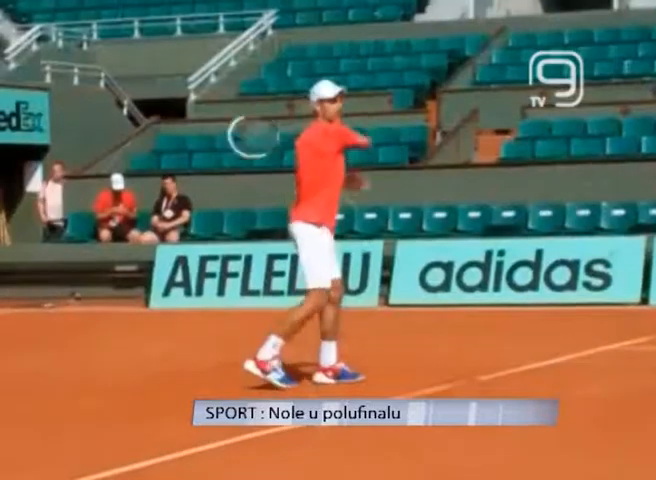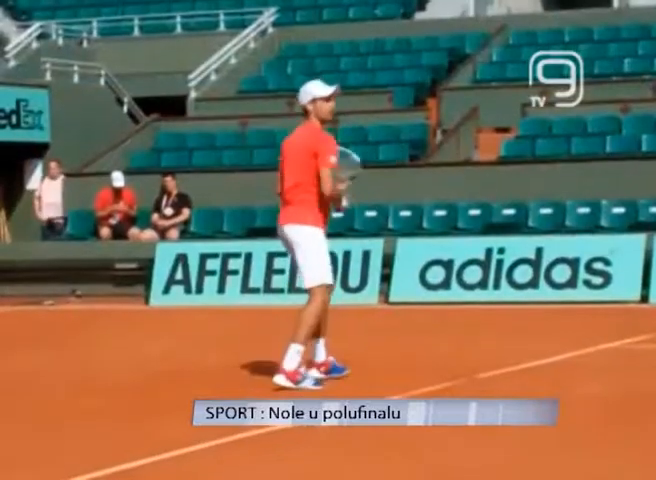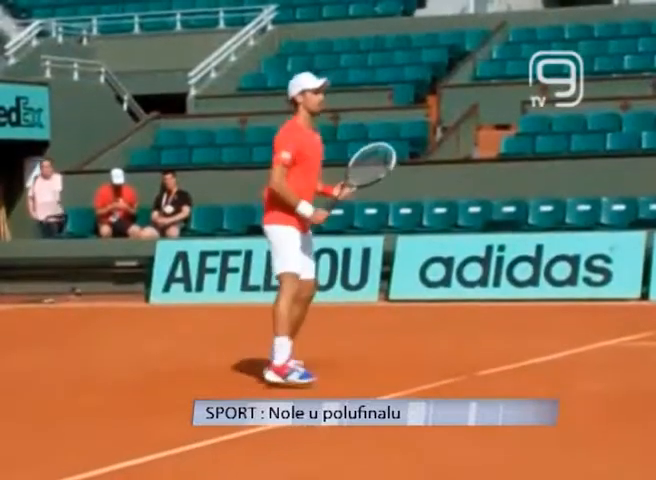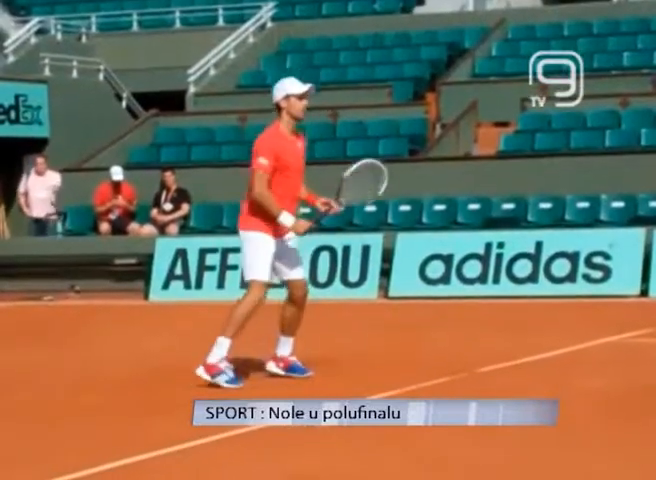
dt=0.3s
person 1, frame 1
left shoulder: (307, 138)
right shoulder: (333, 131)
right elbow: (364, 141)
left wrist: (342, 180)
left hip: (312, 223)
right hip: (312, 225)
left knee: (334, 294)
right knee: (316, 299)
left ankle: (328, 365)
right ankle: (265, 357)
person 1, frame 2
left shoulder: (291, 141)
right shoulder: (323, 140)
right elbow: (329, 190)
right wrist: (338, 199)
left hip: (289, 222)
right hip: (306, 225)
left knee: (321, 293)
right knee: (320, 296)
left ankle: (320, 360)
right ankle: (290, 368)
person 1, frame 3
left shoulder: (313, 135)
right shoulder: (289, 134)
right elbow: (276, 183)
left wrist: (333, 191)
right wrist: (308, 210)
left hip: (301, 225)
right hip: (281, 221)
left knee: (305, 293)
right knee: (289, 286)
left ankle: (284, 360)
right ankle: (279, 363)
person 1, frame 4
left shoulder: (298, 140)
right shoulder: (269, 141)
right elbow: (258, 191)
left wrist: (314, 200)
right wrist: (288, 220)
left hip: (281, 231)
right hip: (258, 227)
left knee: (299, 292)
right knee: (256, 293)
left ankle: (282, 357)
right ankle: (215, 361)
